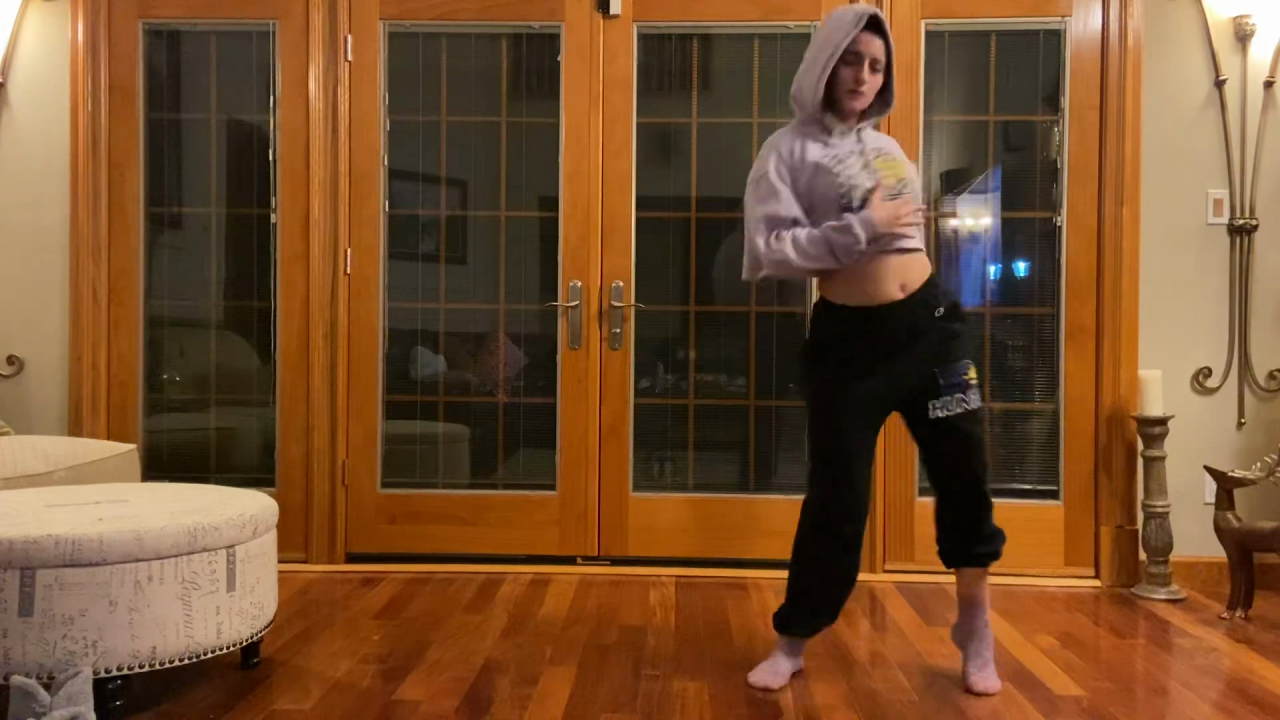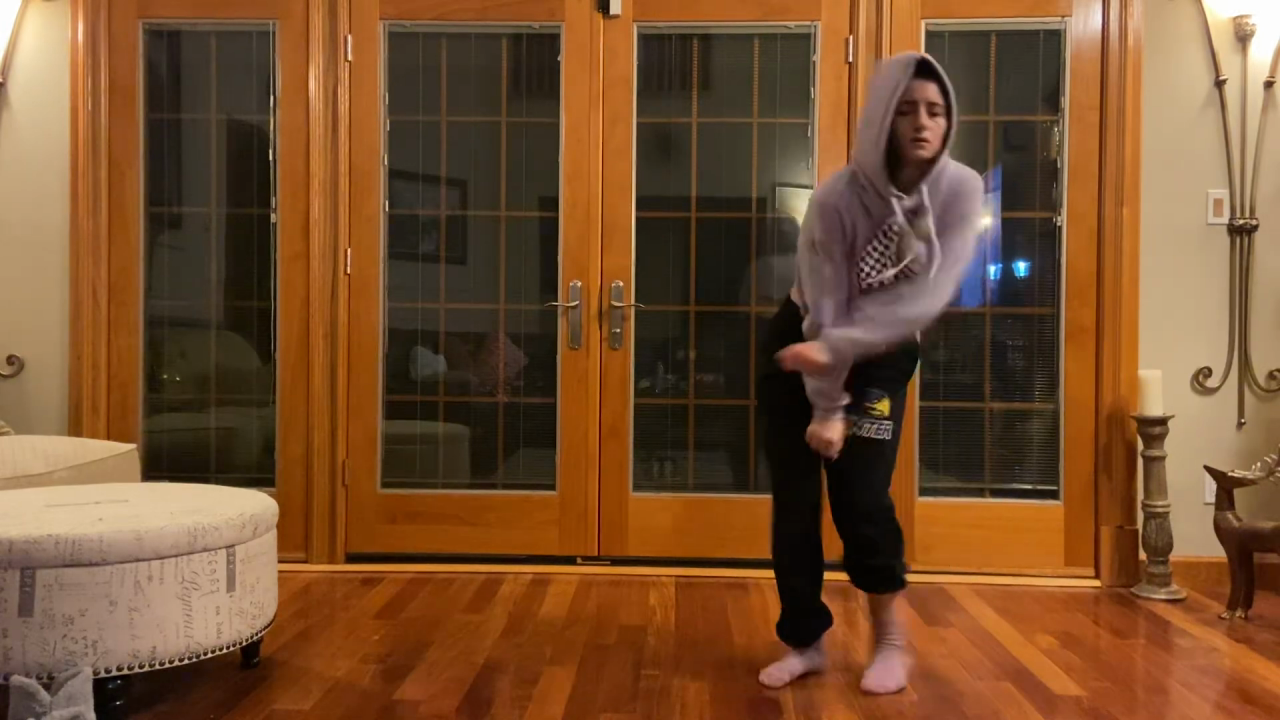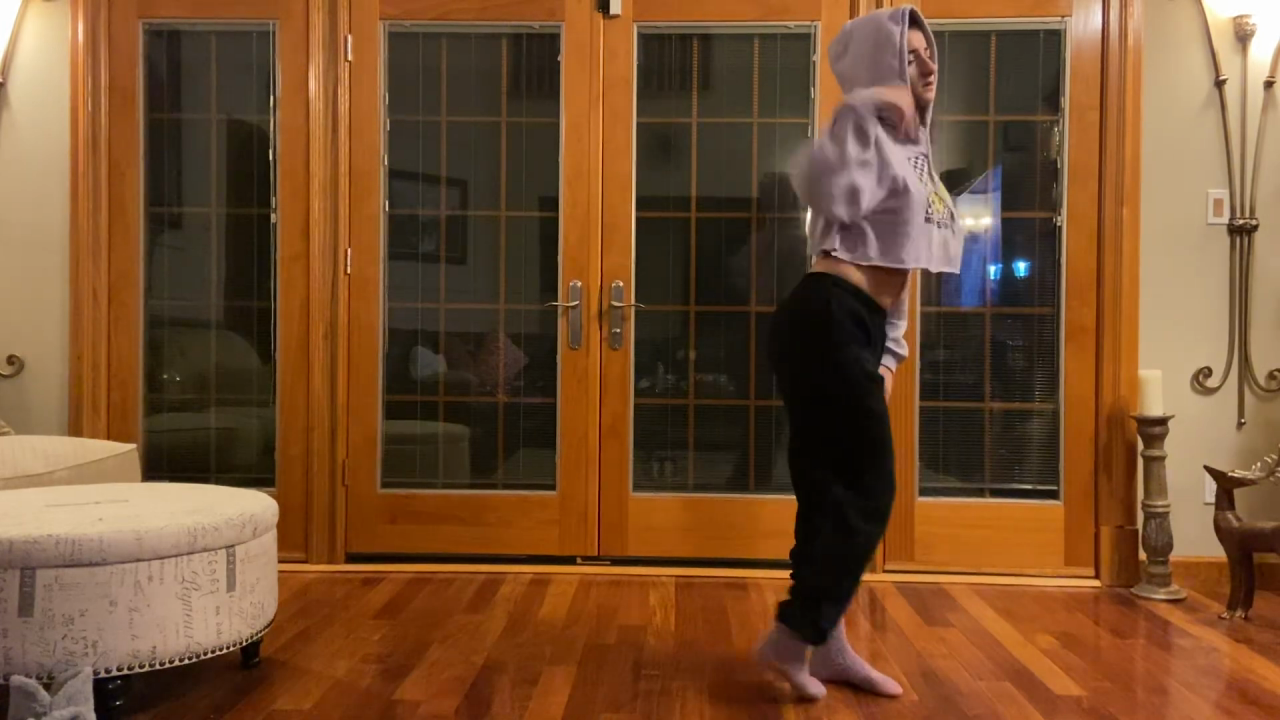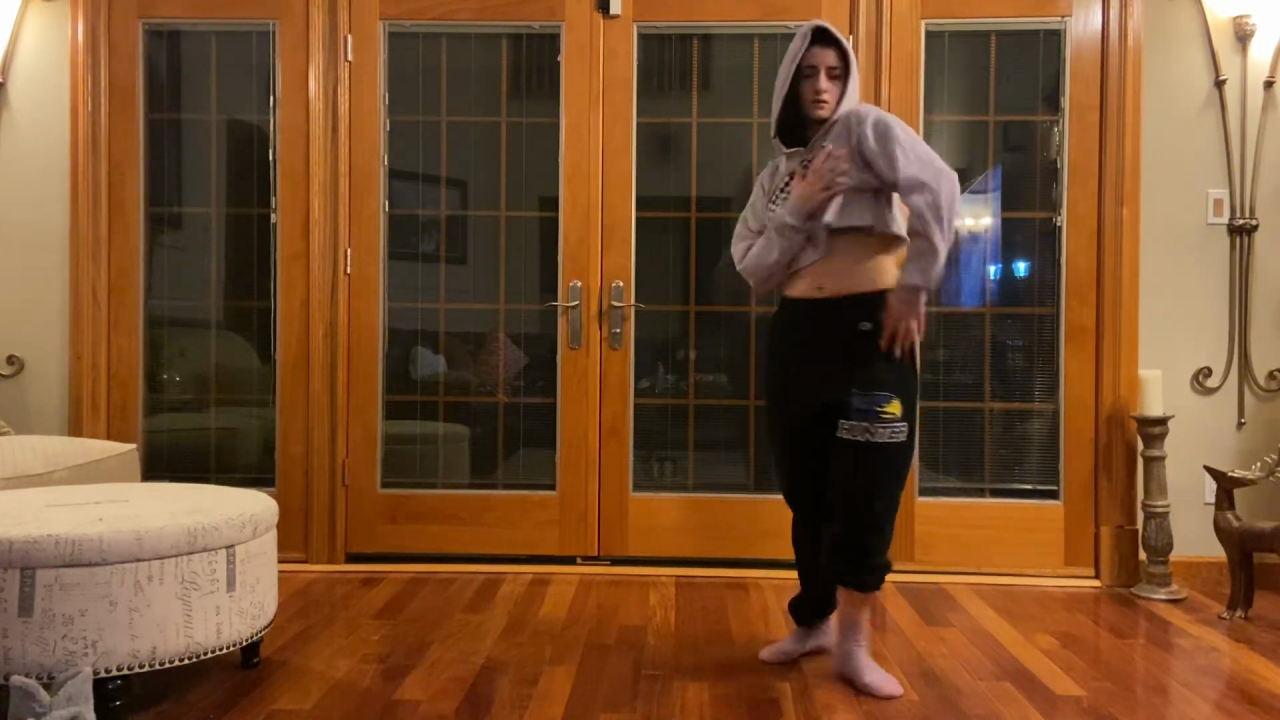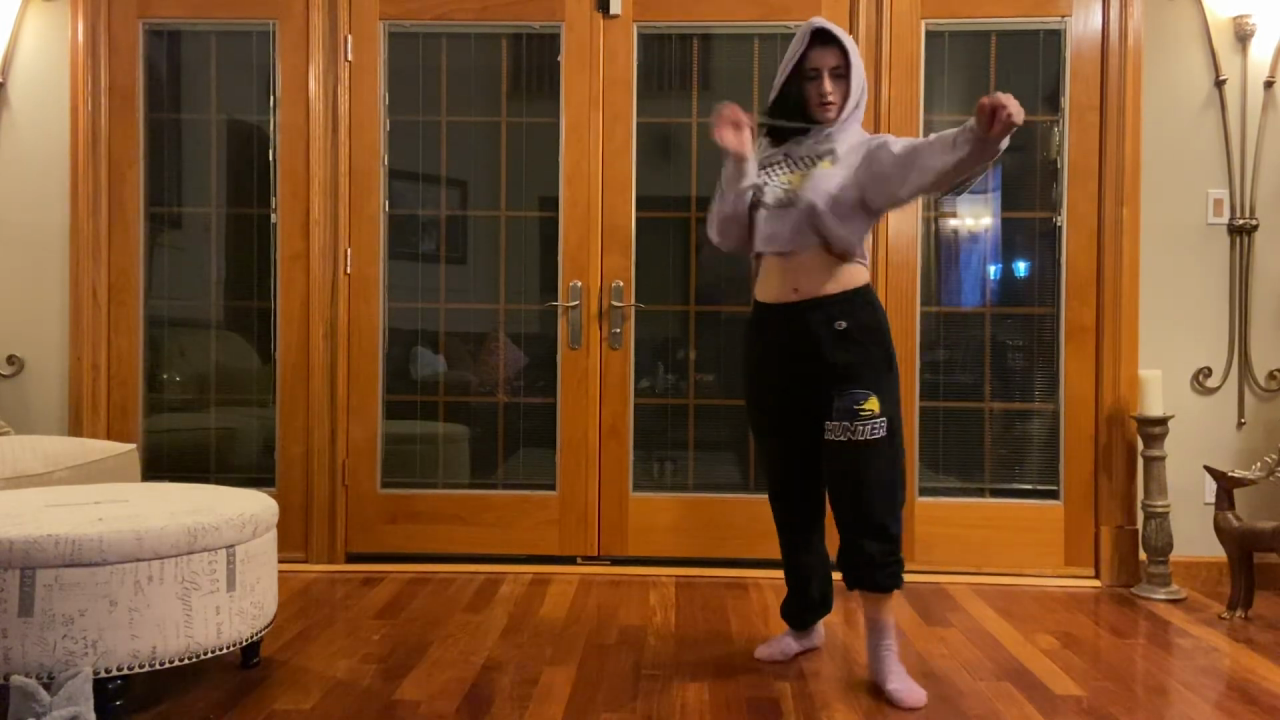
dt=1s
person 1, frame 1
left shoulder: (881, 146)
right shoulder: (787, 151)
right elbow: (773, 247)
right wrist: (863, 228)
left hip: (926, 324)
right hip: (849, 340)
left knee: (964, 477)
right knee: (840, 498)
left ankle: (975, 634)
right ankle: (792, 641)
person 1, frame 2
left shoulder: (961, 192)
right shoulder: (839, 197)
left elbow: (926, 298)
right elbow: (823, 302)
left wrist: (837, 344)
right wrist: (824, 408)
left hip: (880, 353)
right hip: (798, 343)
left knee: (861, 495)
right knee: (794, 495)
left ankle: (892, 643)
right ankle: (803, 638)
person 1, frame 3
left shoulder: (909, 151)
right shoulder: (866, 132)
right elbow: (824, 193)
left wrist: (886, 357)
right wrist: (871, 111)
left hip: (853, 330)
right hip: (828, 320)
left knee: (834, 487)
right knee: (866, 488)
left ankle: (825, 645)
right ankle: (794, 636)
person 1, frame 4
left shoulder: (866, 129)
right shoulder: (776, 172)
left elbow: (937, 185)
right elbow: (753, 269)
left wrist: (913, 290)
right wrist: (798, 208)
left hip: (869, 327)
right hip: (797, 332)
left knee: (865, 491)
right knee: (808, 490)
left ankle: (851, 643)
right ankle: (814, 621)
person 1, frame 5
left shoulder: (866, 151)
right shoulder: (766, 149)
left elbow: (935, 161)
right elbow: (727, 236)
left wrist: (986, 132)
right wrist: (736, 166)
left hip: (849, 328)
right hip: (774, 333)
left knee: (869, 491)
right knee: (793, 492)
left ankle: (884, 653)
right ankle: (804, 620)
